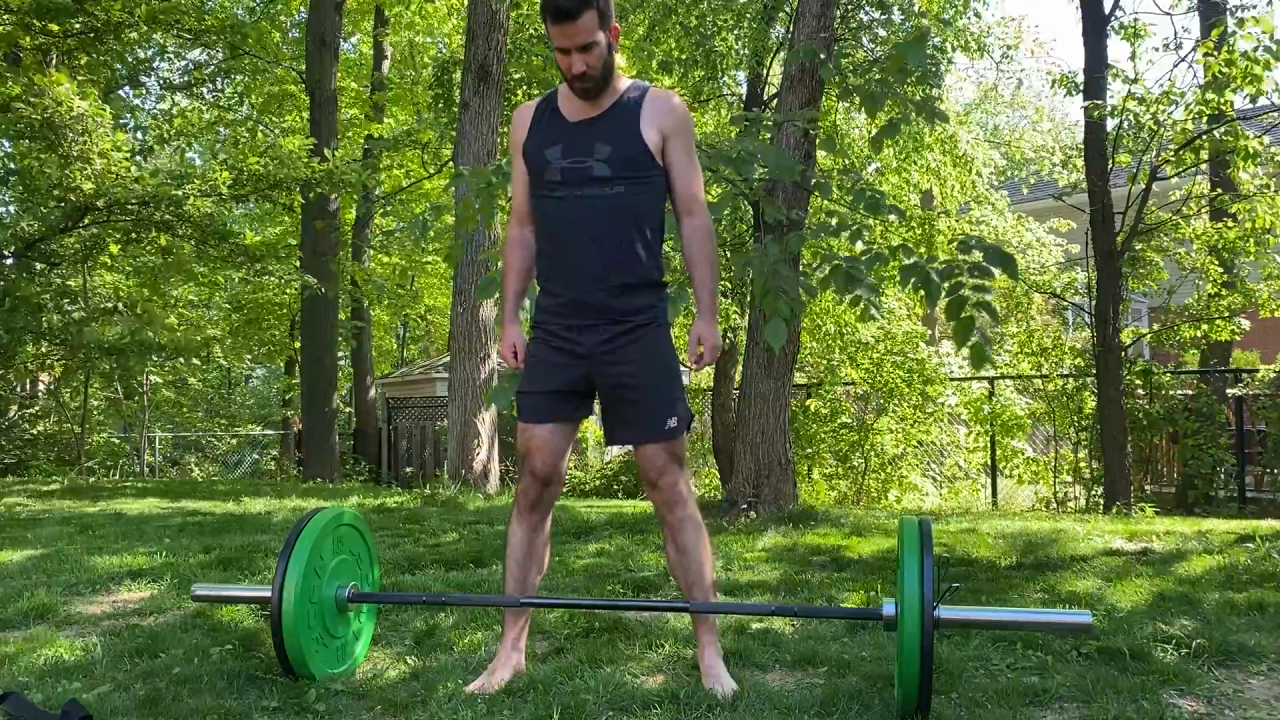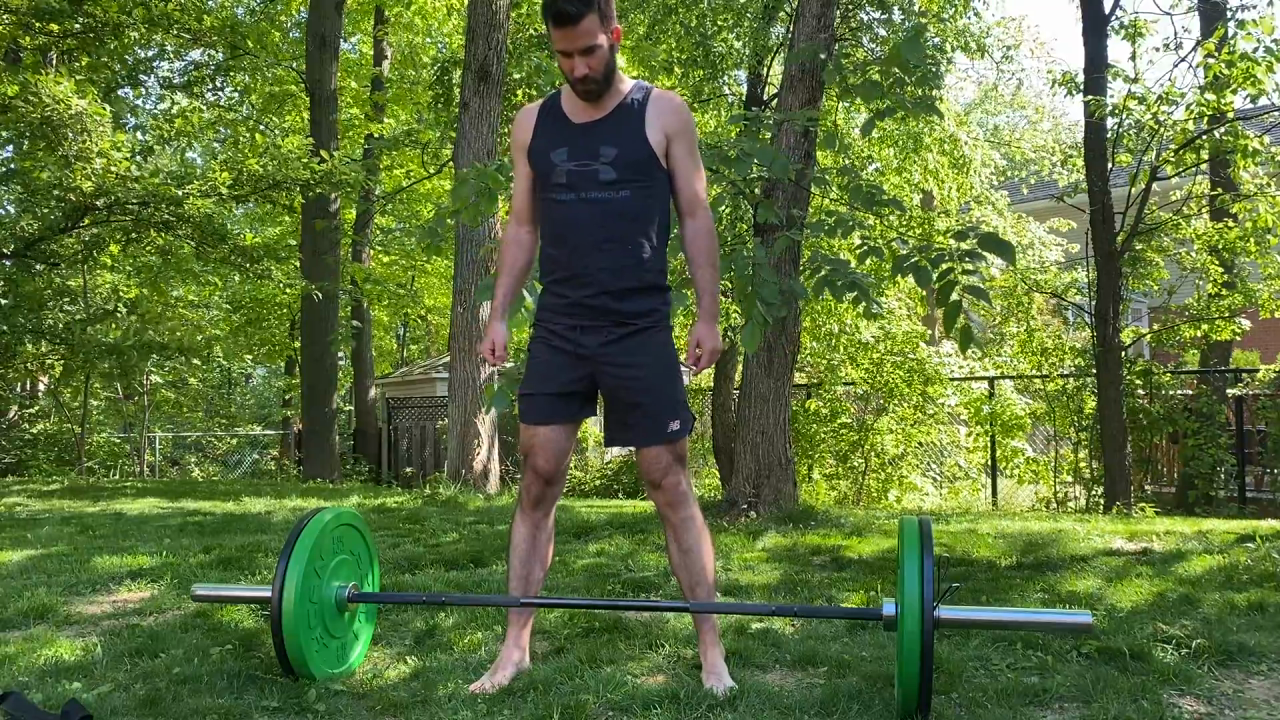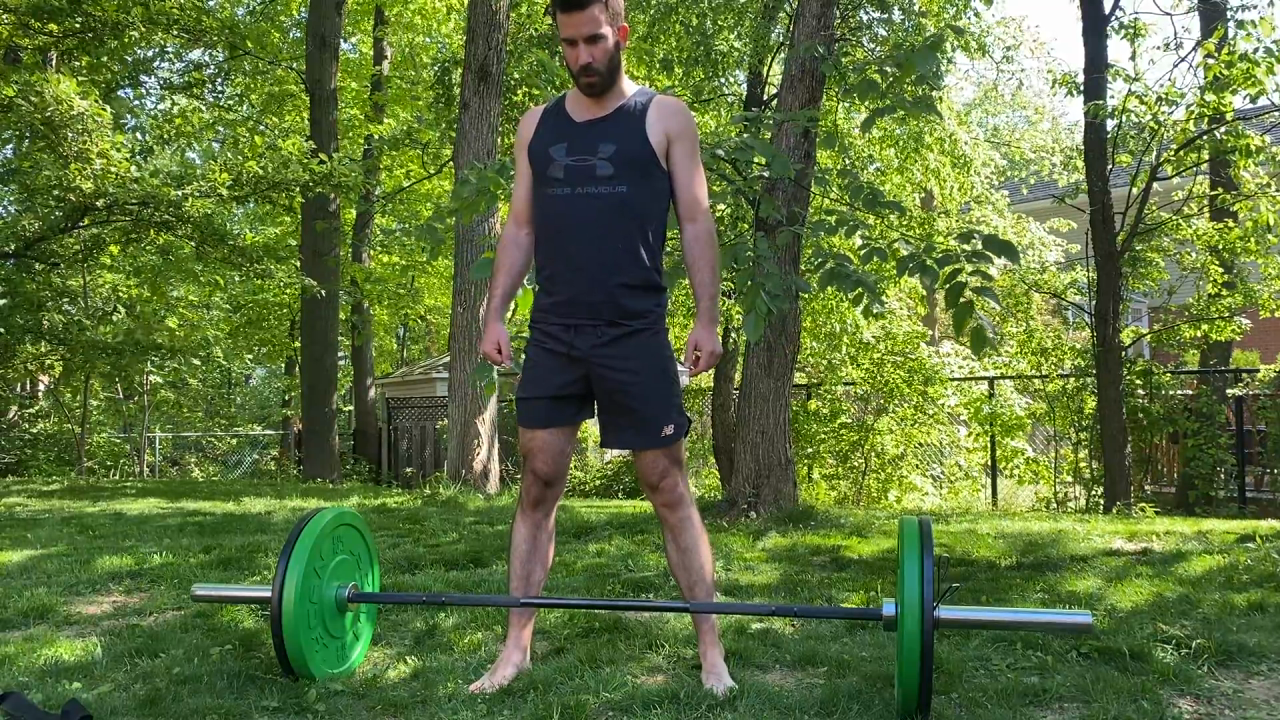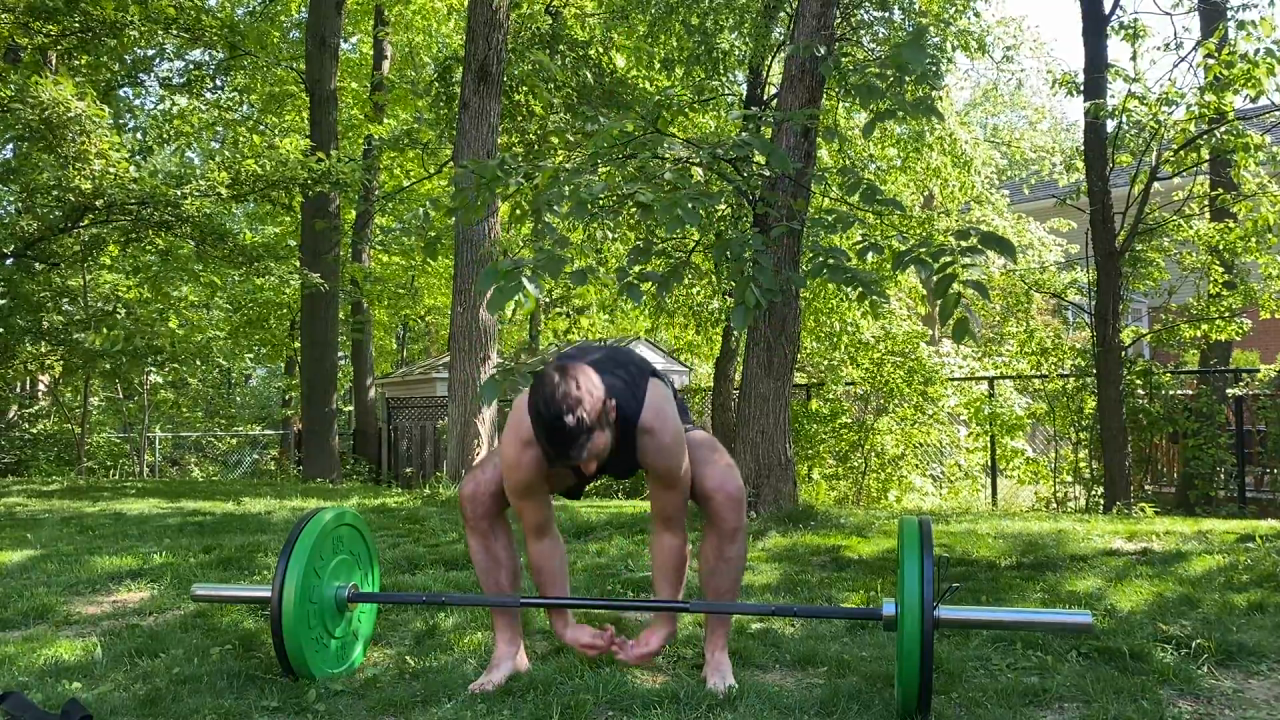
dt=1s
person 1, frame 1
left shoulder: (661, 111)
right shoulder: (529, 120)
left elbow: (694, 215)
right elbow: (523, 224)
left wrist: (706, 313)
right wrist: (511, 316)
left hip: (638, 331)
right hip: (554, 333)
left knee: (670, 486)
right knee: (535, 483)
left ankle: (709, 649)
right ankle: (512, 646)
person 1, frame 2
left shoulder: (663, 112)
right shoulder: (532, 122)
left elbow: (696, 216)
right elbow: (522, 225)
left wrist: (708, 315)
right wrist: (498, 314)
left hip: (641, 332)
right hip: (556, 332)
left knee: (671, 487)
right knee: (537, 484)
left ankle: (710, 649)
right ankle: (515, 646)
person 1, frame 3
left shoulder: (664, 116)
right shoulder: (537, 124)
left elbow: (696, 221)
right elbow: (520, 227)
left wrist: (707, 319)
right wrist: (494, 315)
left hip: (635, 335)
right hip: (550, 335)
left knee: (669, 490)
right knee: (537, 489)
left ankle: (710, 647)
right ankle: (516, 645)
person 1, frame 4
left shoulder: (658, 427)
right shoulder: (521, 442)
left elbow: (670, 530)
right elbow: (540, 535)
left wrist: (663, 622)
right wrist: (562, 624)
left hip: (646, 432)
left knee: (726, 492)
right knee: (476, 496)
left ankle: (716, 651)
right ankle: (509, 648)
